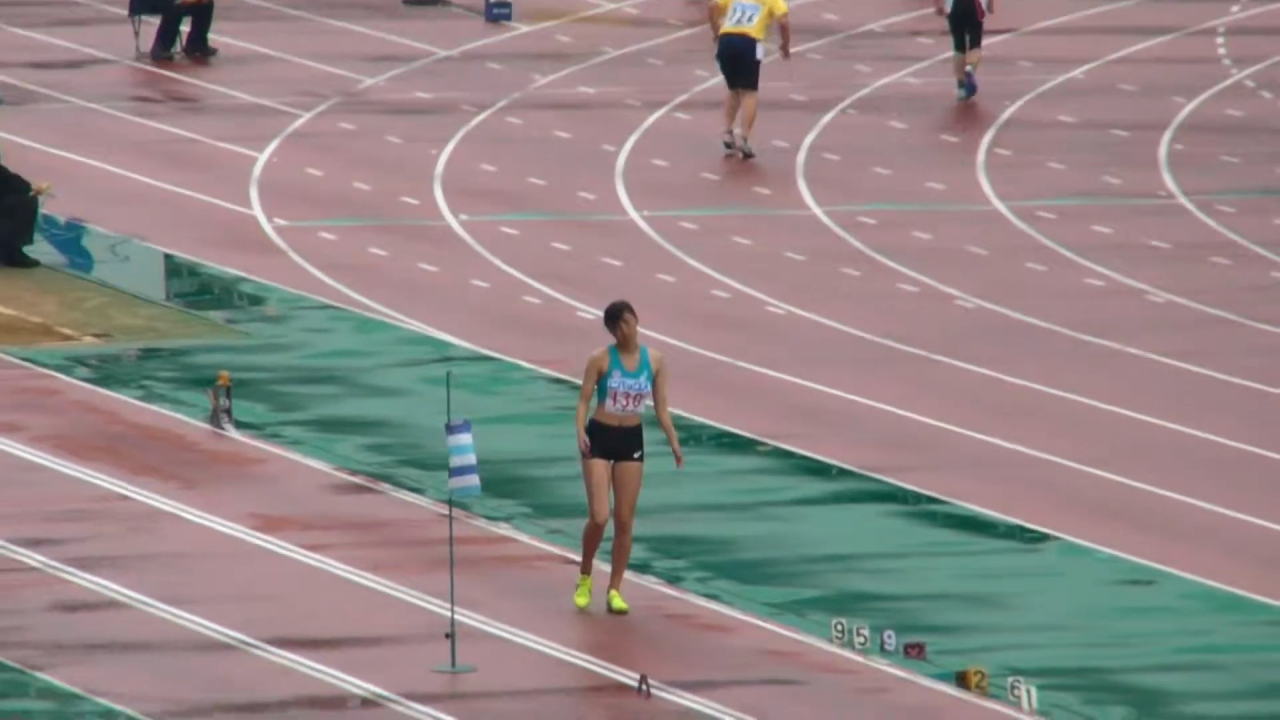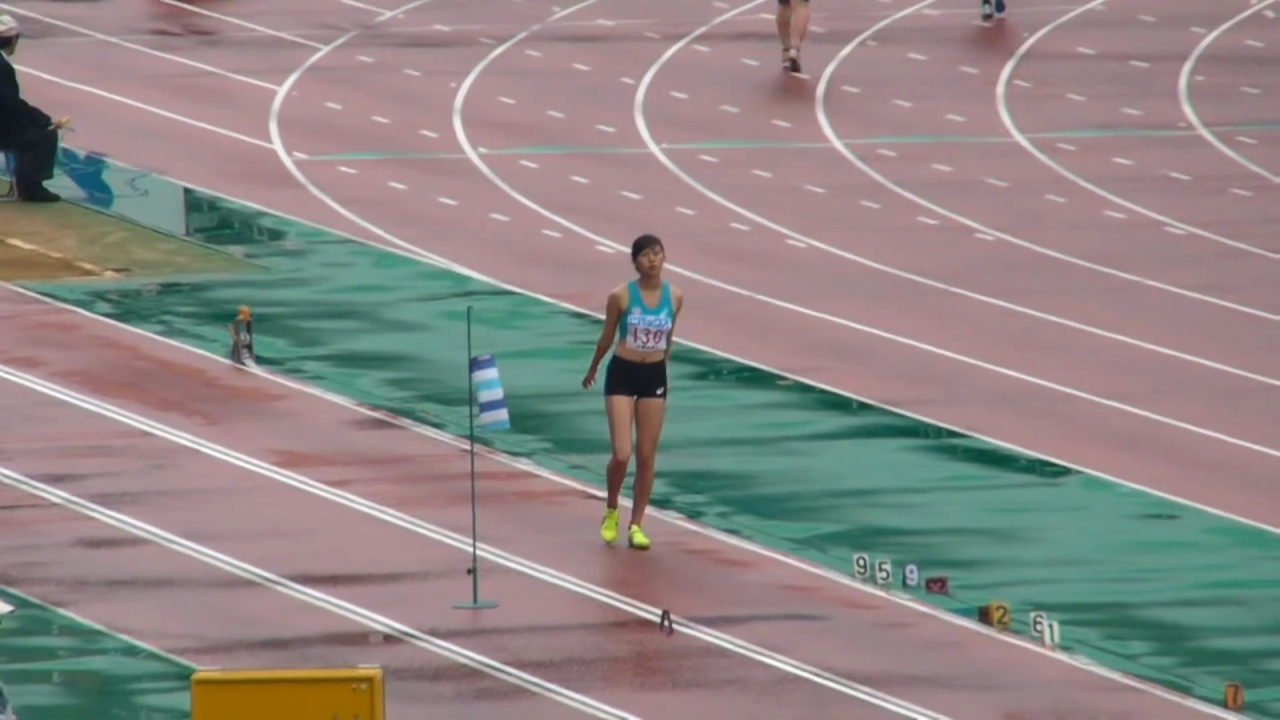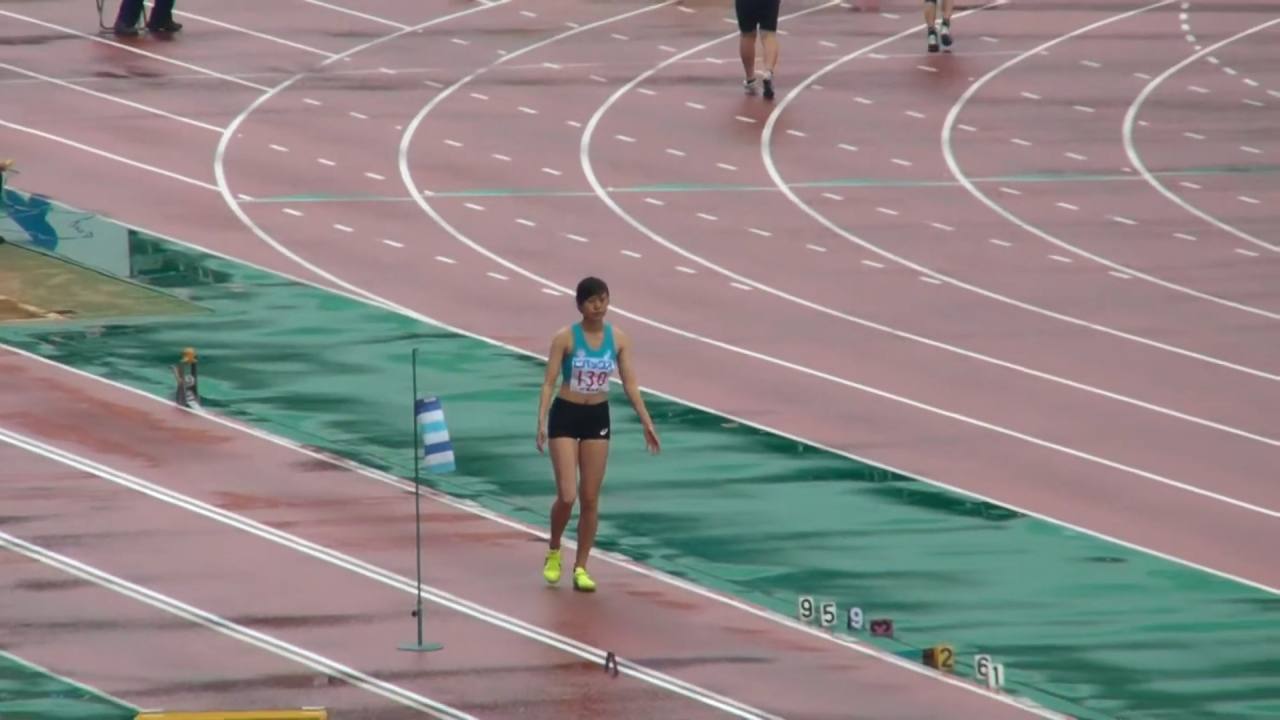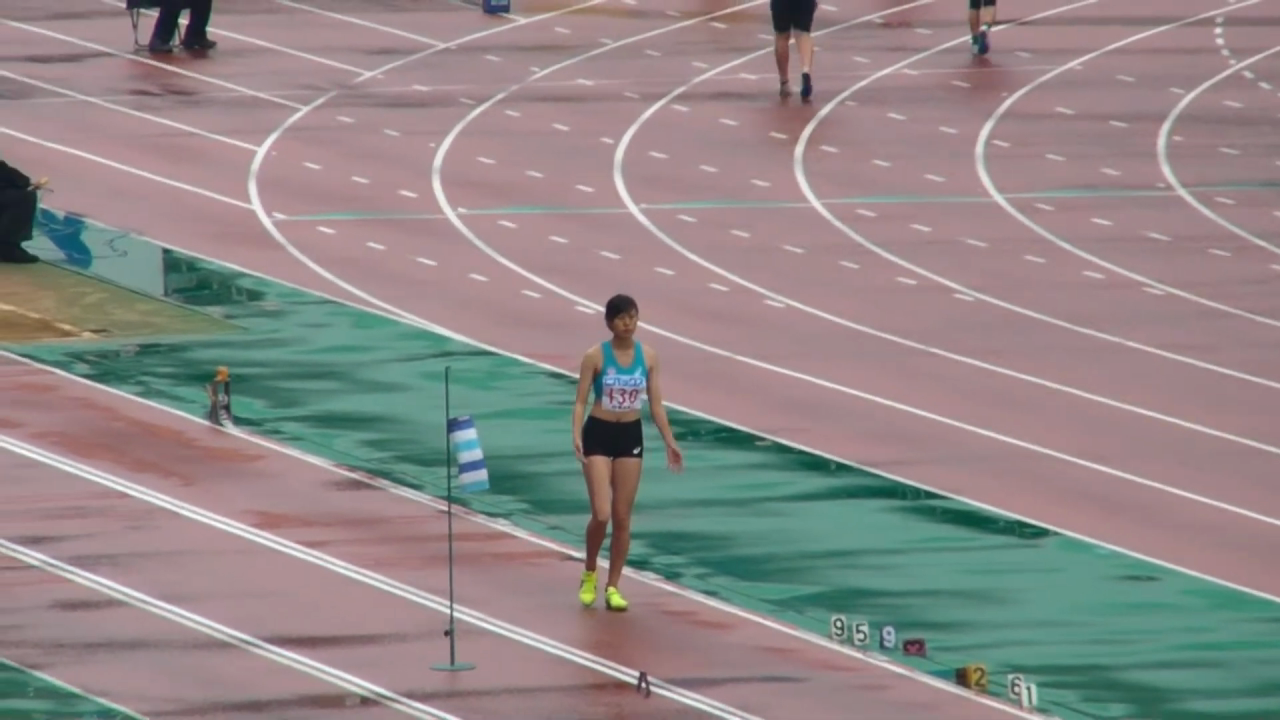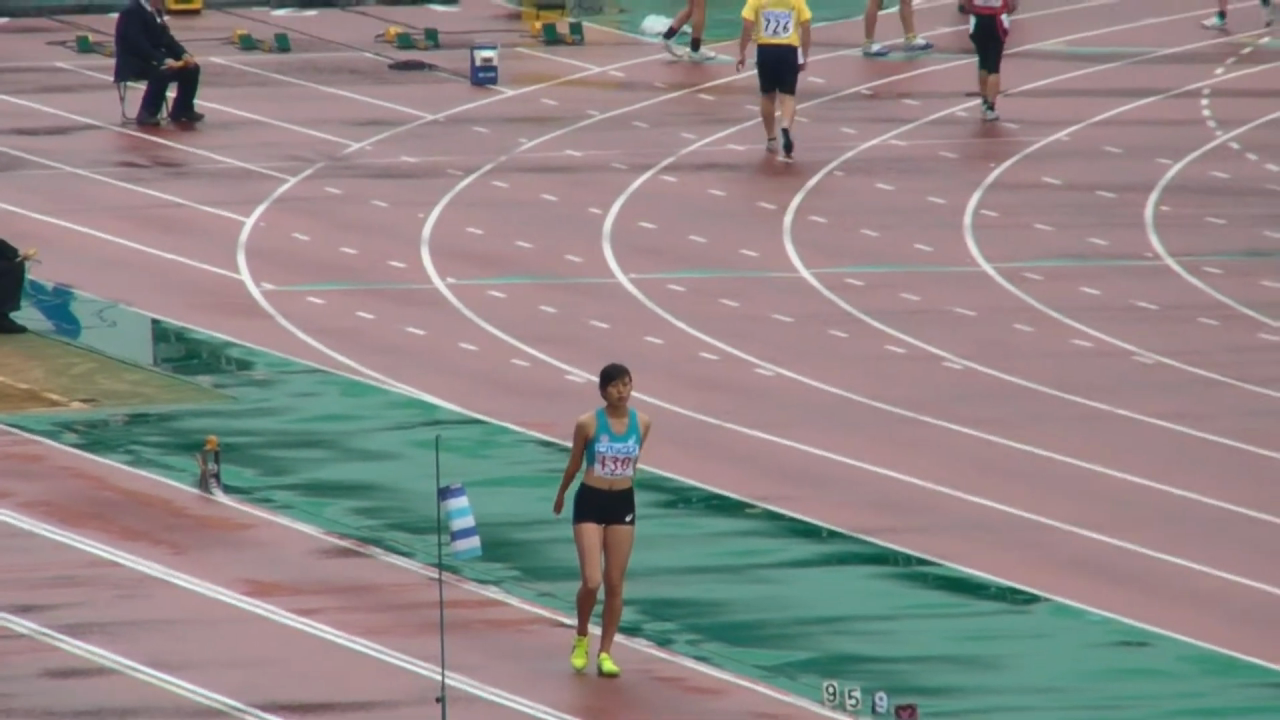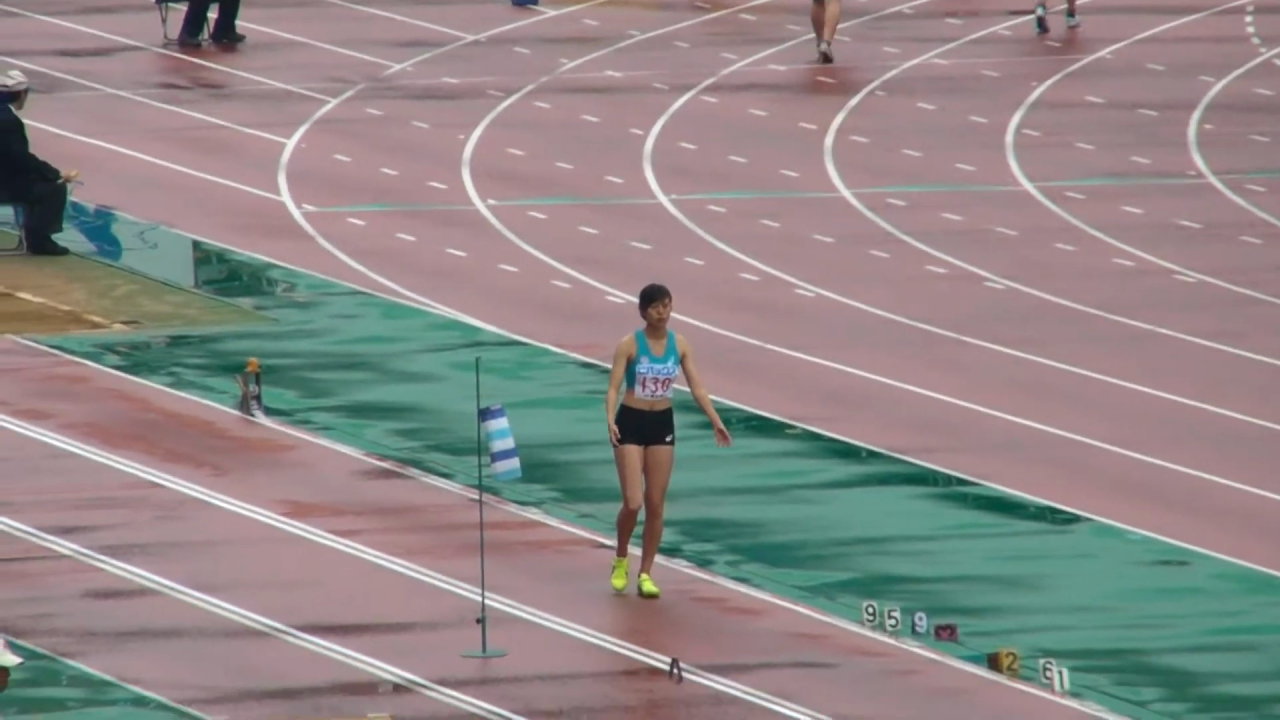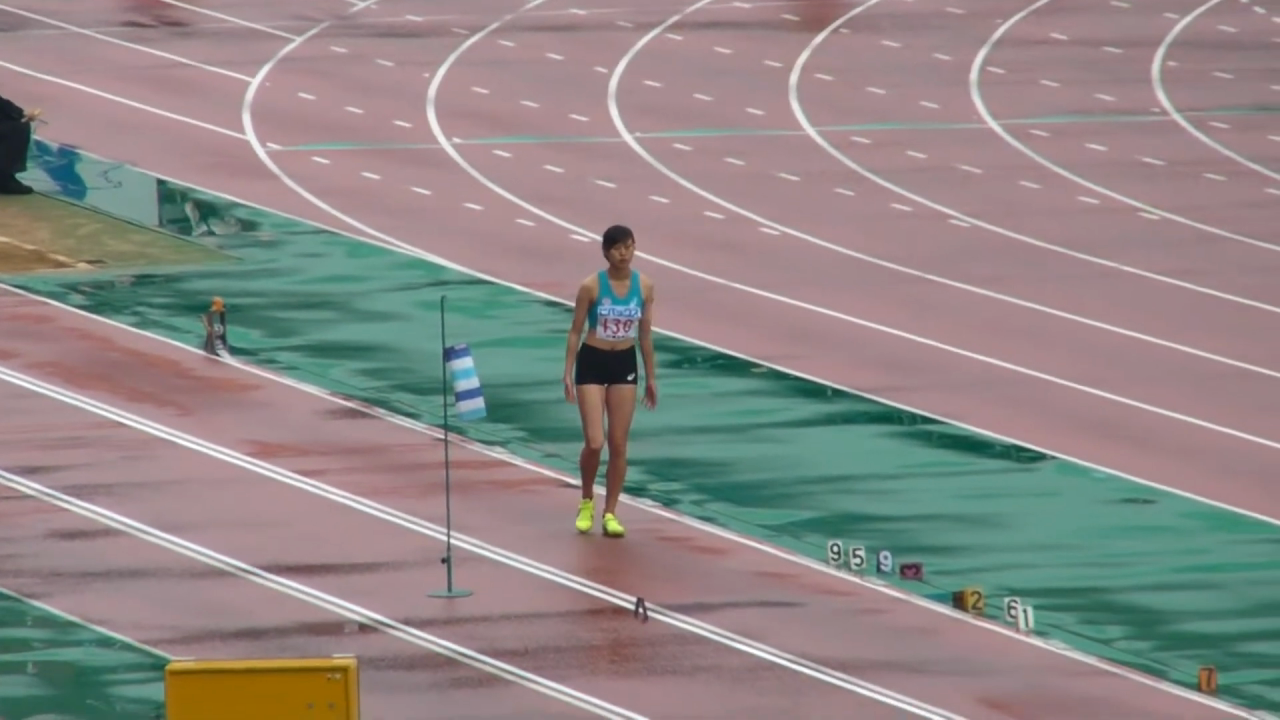
dt=0.7s
person 1, frame 1
left shoulder: (655, 360)
right shoulder: (599, 359)
left elbow: (661, 407)
right elbow: (582, 402)
left wrist: (674, 442)
right wrist: (581, 433)
left hip: (632, 439)
right hip: (599, 438)
left knee: (624, 520)
right knee: (599, 517)
left ankle: (614, 590)
right ankle: (584, 577)
person 1, frame 2
left shoulder: (675, 297)
right shoulder: (620, 295)
right elbow: (607, 337)
right wrist: (592, 370)
left hip: (654, 376)
right hip: (621, 373)
left knee: (647, 456)
right knee: (621, 454)
left ankle: (636, 525)
right ankle: (611, 510)
person 1, frame 3
left shoulder: (618, 337)
right shoulder: (564, 338)
left elbow: (630, 384)
right elbow: (549, 382)
left wrist: (646, 423)
right wrist: (541, 421)
left hip: (599, 417)
right hip: (566, 416)
left knee: (592, 497)
right knee: (567, 495)
left ankle: (581, 566)
right ankle: (554, 552)
person 1, frame 4
left shoulder: (647, 356)
right shoulder: (594, 356)
left elbow: (655, 403)
right elbow: (580, 401)
left wrist: (670, 442)
right wrist: (576, 436)
left hip: (631, 435)
right hip: (599, 434)
left knee: (623, 517)
right knee: (601, 514)
left ankle: (613, 586)
right ankle: (589, 574)
person 1, frame 5
left shoulder: (642, 423)
right shoulder: (587, 423)
right elbow: (574, 463)
right wrist: (560, 495)
left hip: (623, 503)
right hip: (589, 501)
left knee: (615, 583)
right knee: (591, 581)
left ankle: (605, 652)
right ankle: (580, 639)
person 1, frame 6
left shoulder: (680, 344)
right shoulder: (628, 344)
left elbow: (696, 386)
right elbow: (613, 387)
left wrist: (716, 421)
right wrist: (610, 420)
left hip: (663, 423)
right hip: (632, 422)
left knee: (656, 504)
right knee: (633, 503)
left ankle: (645, 573)
right ankle: (620, 560)
person 1, frame 7
left shoulder: (644, 286)
right shoulder: (590, 285)
left elbow: (645, 334)
right elbow: (576, 330)
left wrist: (651, 378)
right wrist: (568, 374)
left hip: (625, 363)
right hip: (592, 362)
left knee: (619, 444)
right knee: (593, 442)
left ankle: (610, 512)
right ankle: (586, 501)
